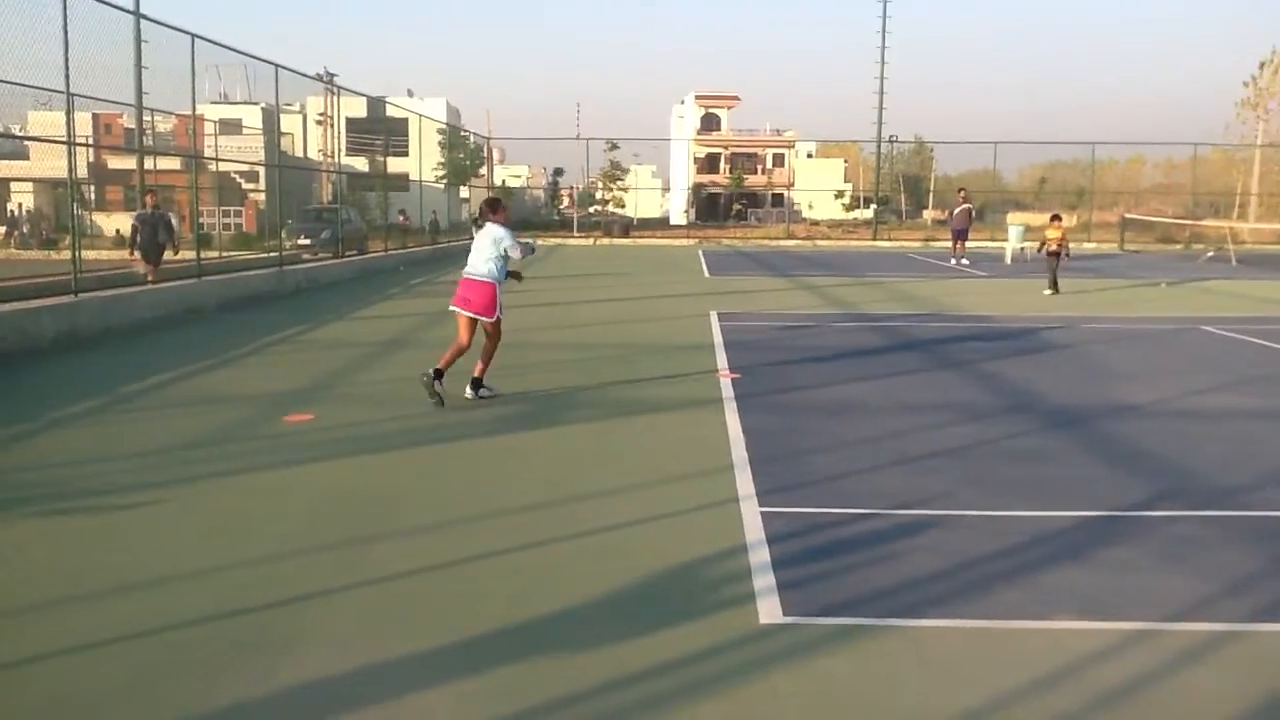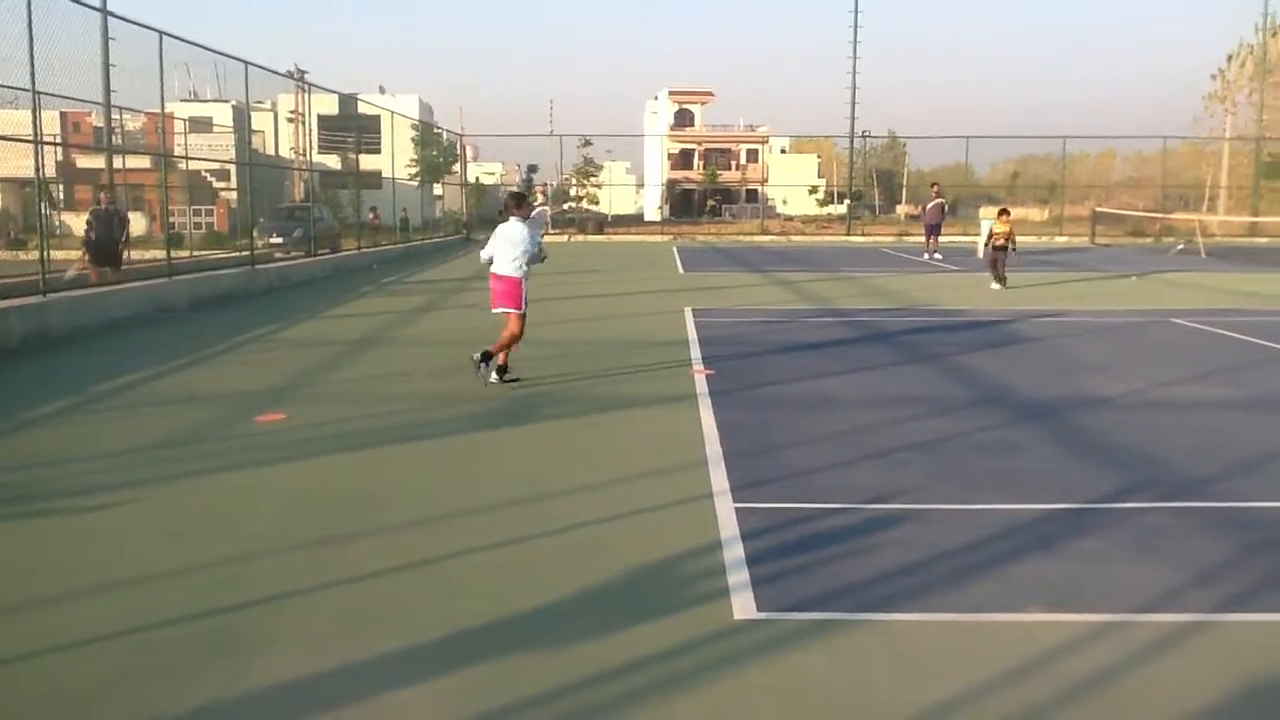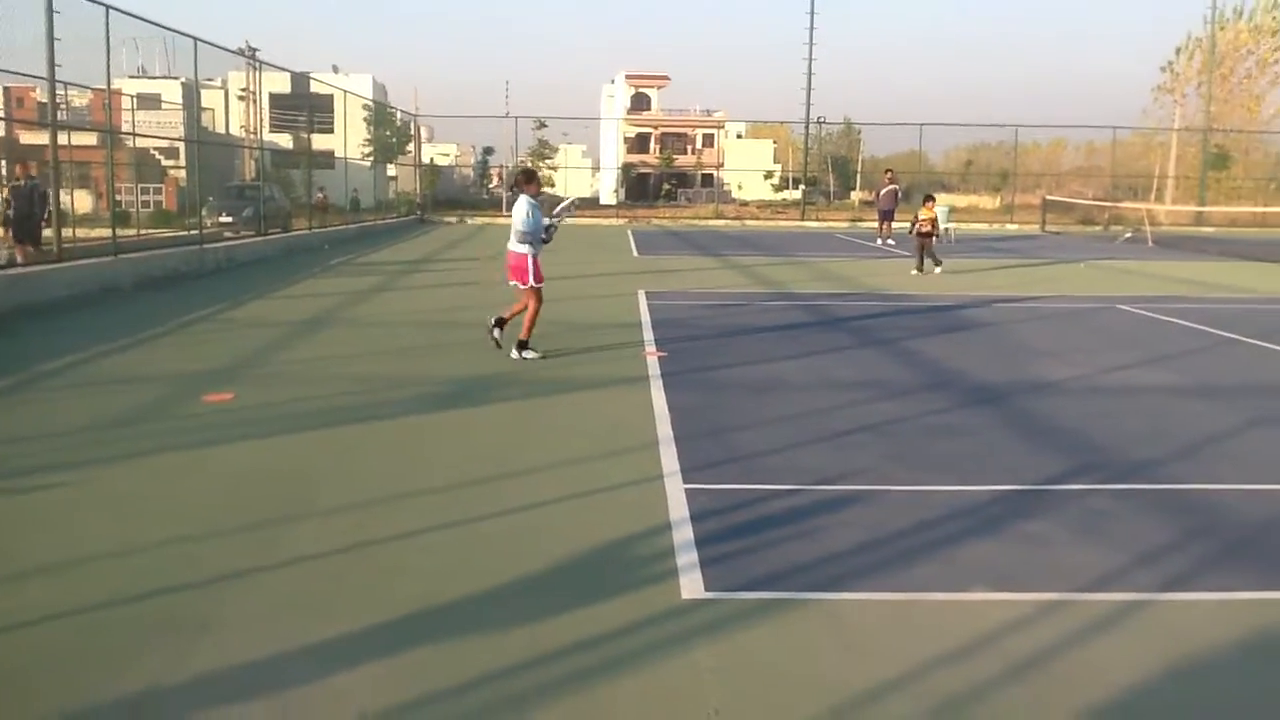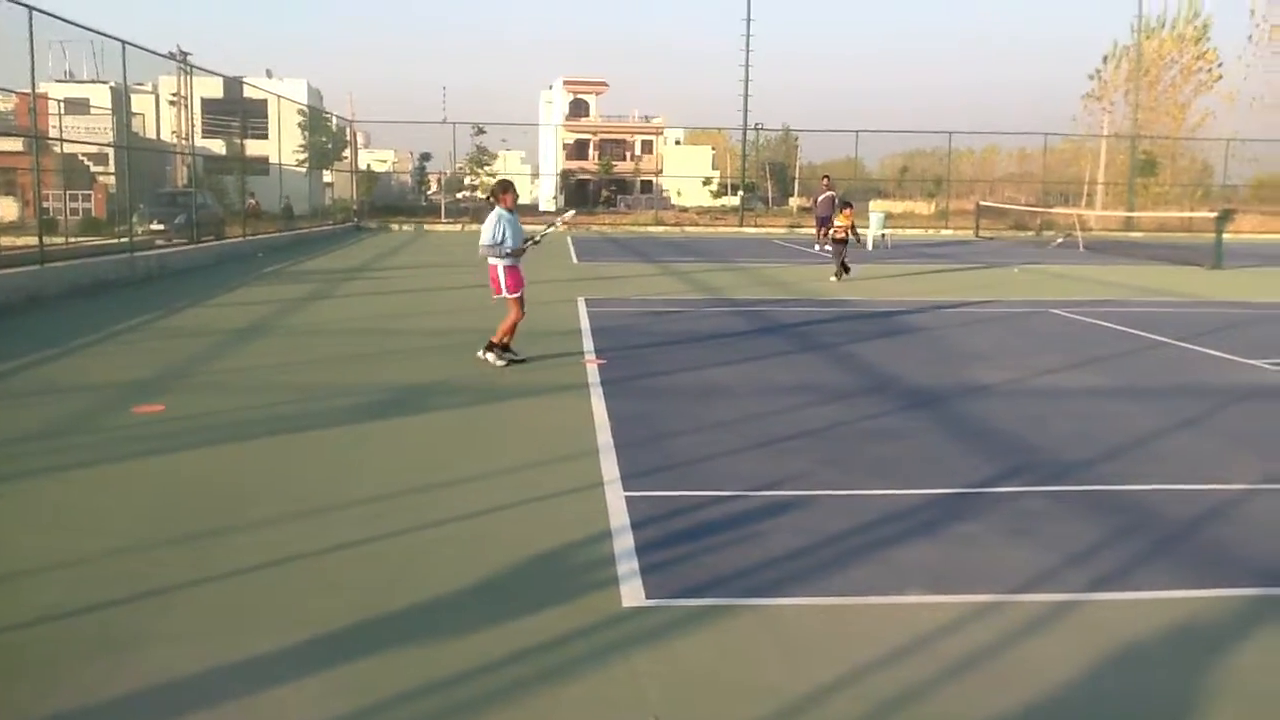
dt=0.4s
person 1, frame 1
left shoulder: (480, 235)
right shoulder: (500, 232)
right elbow: (520, 252)
left wrist: (507, 272)
right wrist: (529, 247)
left hip: (466, 284)
right hip: (487, 288)
left knee: (463, 342)
right knee: (493, 338)
left ankle: (435, 376)
right ankle: (476, 385)
person 1, frame 2
left shoulder: (501, 229)
right shoulder: (523, 230)
left elbow: (485, 257)
right elbow: (529, 257)
right wrist: (539, 256)
left hip: (497, 278)
right hip: (514, 281)
left knee: (513, 328)
right knee: (516, 331)
left ankle: (500, 371)
right ankle: (485, 356)
person 1, frame 3
left shoulder: (530, 204)
right shoulder: (524, 207)
right elbow: (519, 236)
left wrist: (544, 229)
right wrist: (541, 238)
left hip: (520, 257)
right hip: (523, 258)
left knee: (529, 301)
right knee: (536, 302)
left ankle: (498, 322)
right ankle: (521, 347)
person 1, frame 4
left shoulder: (511, 216)
right shoulder: (496, 219)
right elbow: (485, 249)
right wrist: (510, 252)
left hip: (511, 267)
right hip: (502, 269)
left knee: (518, 311)
right knee: (517, 314)
left ankle: (504, 348)
right ankle: (490, 348)
